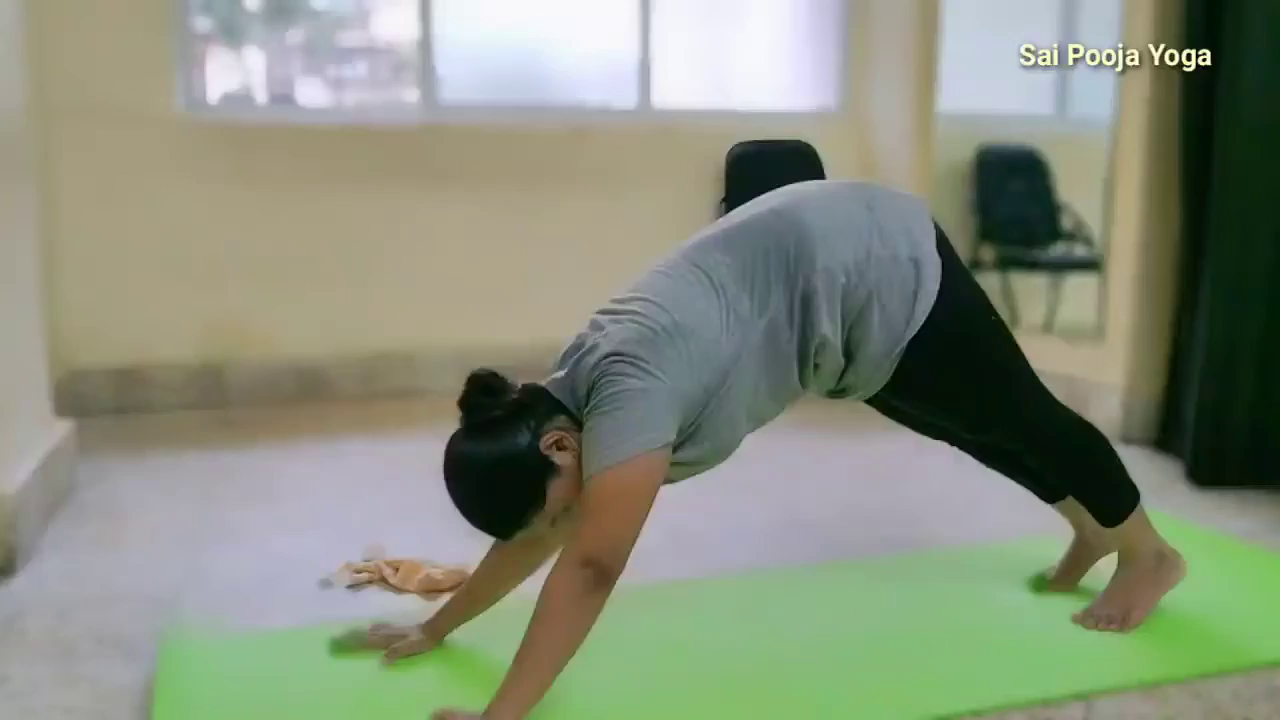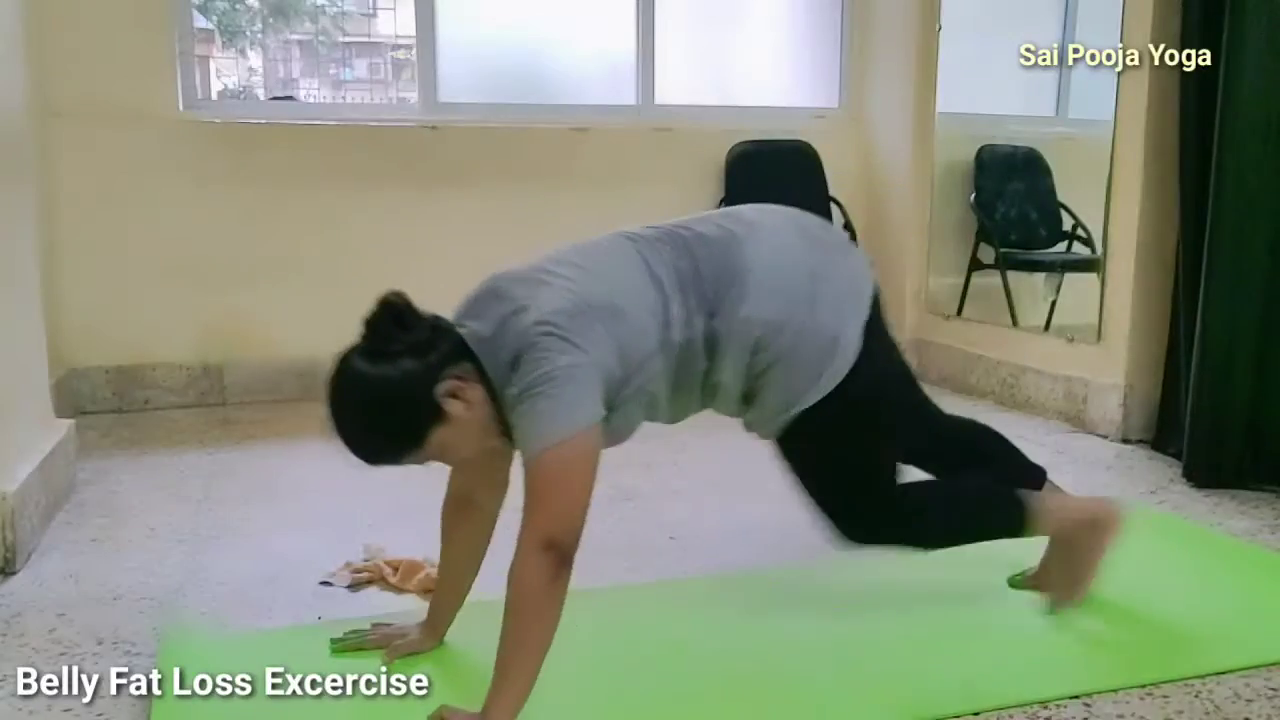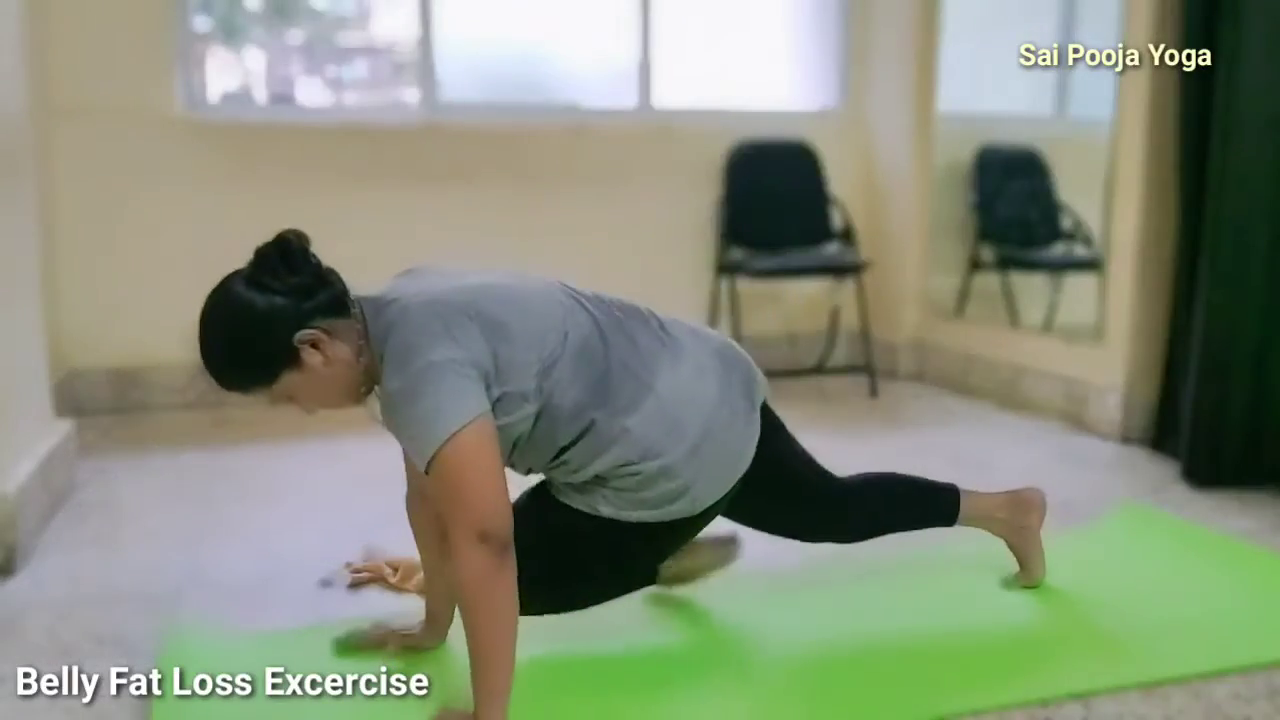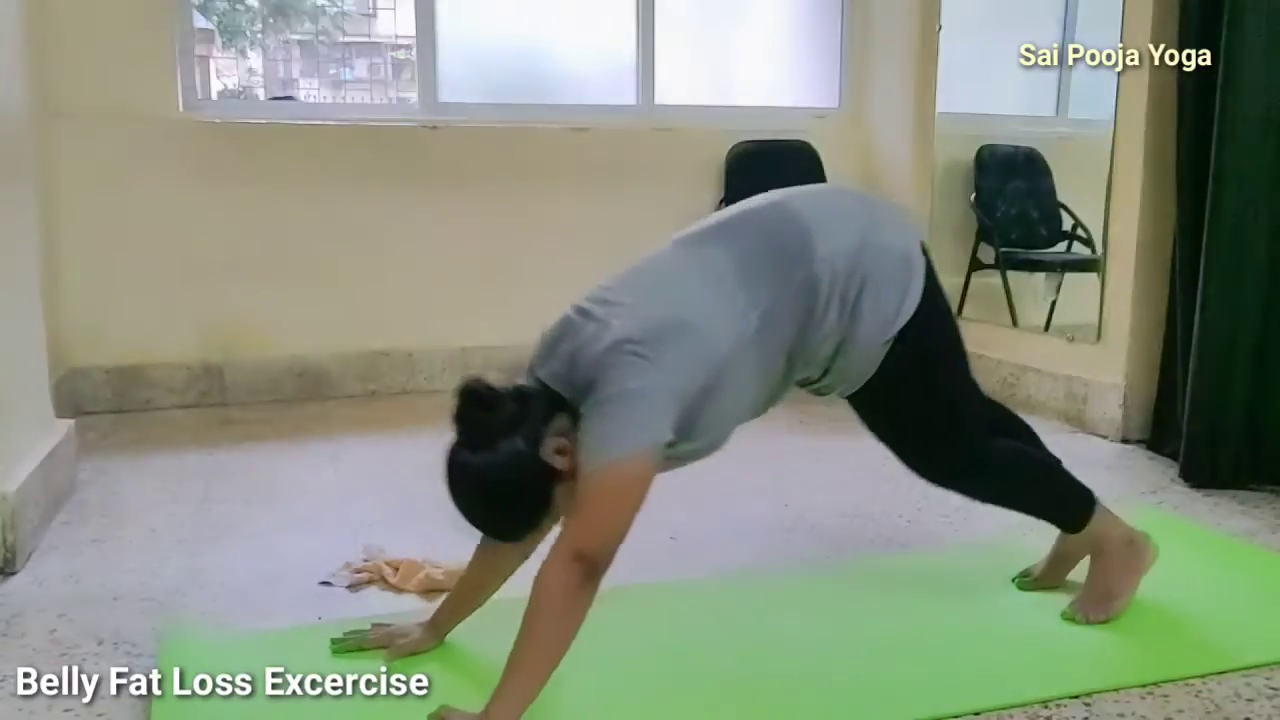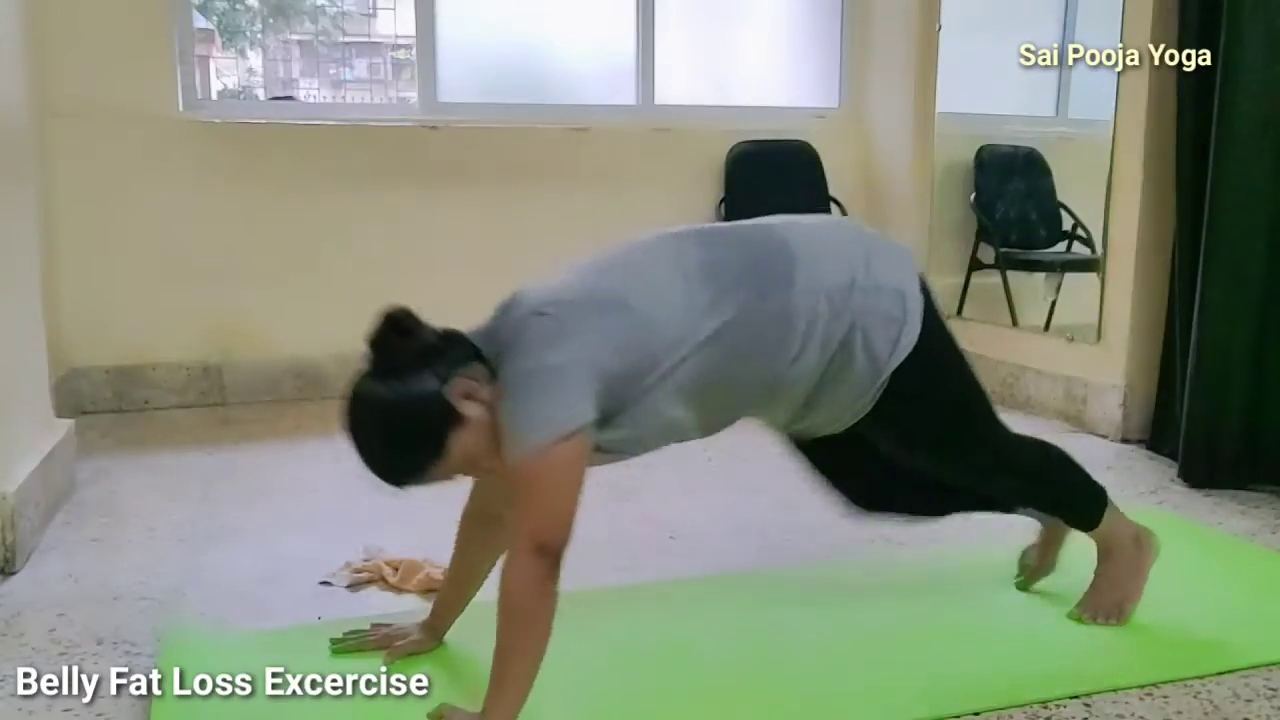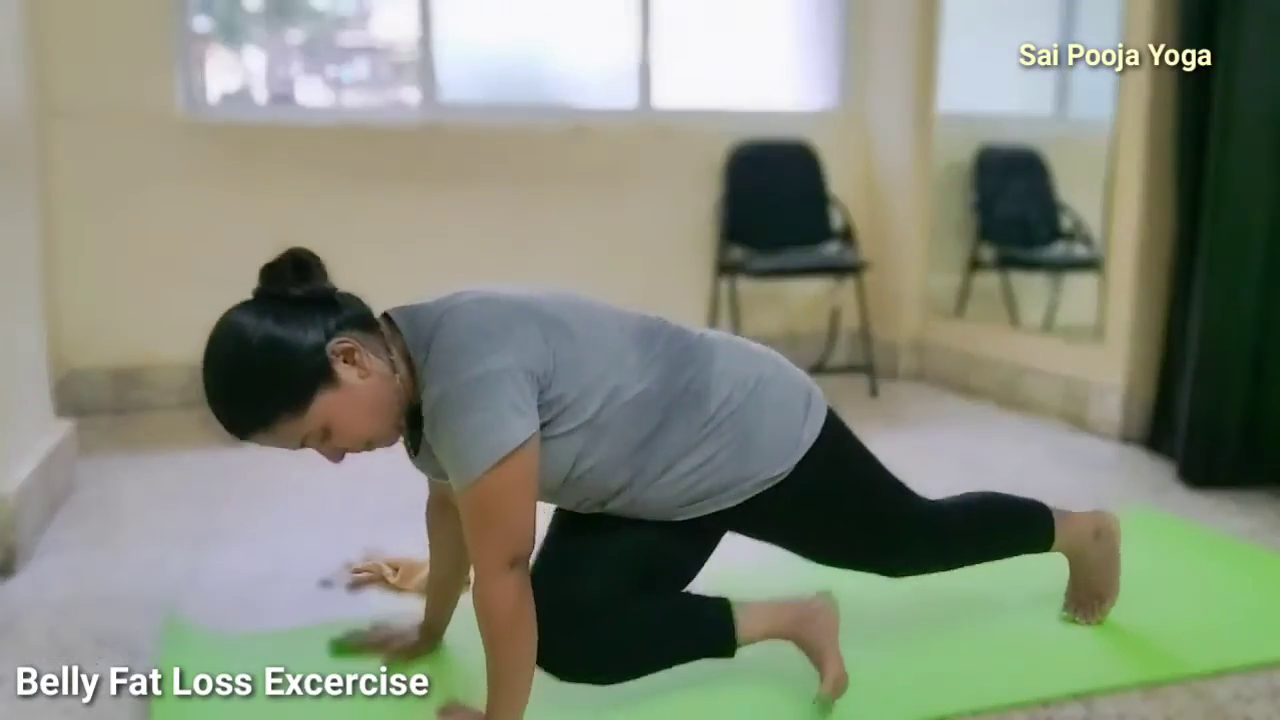
dt=0.7s
person 1, frame 1
left shoulder: (628, 396)
right shoulder: (562, 404)
left elbow: (589, 568)
right elbow: (538, 535)
right wrist: (436, 627)
left hip: (881, 269)
right hip: (823, 250)
left knee: (1019, 415)
right knee: (966, 423)
left ankle: (1149, 555)
right ankle: (1095, 527)
person 1, frame 2
left shoulder: (545, 369)
right shoulder: (468, 348)
left elbow: (547, 549)
right elbow: (471, 500)
right wrist: (431, 627)
left hip: (798, 316)
right hip: (770, 266)
left knee: (864, 513)
right knee: (917, 430)
left ankle: (1074, 518)
right ankle: (1054, 507)
person 1, frame 3
left shoulder: (419, 366)
right shoulder: (394, 322)
left elbow: (483, 543)
right elbow: (430, 496)
right wrist: (434, 624)
left hip: (678, 442)
right hip: (701, 388)
left knee: (535, 572)
right knee: (826, 508)
left ankle: (680, 555)
right ankle: (1008, 508)
person 1, frame 4
left shoulder: (625, 395)
right shoulder: (549, 393)
left elbow: (578, 563)
right elbow: (520, 522)
right wrist: (434, 627)
left hip: (862, 275)
right hip: (807, 257)
left knee: (952, 448)
right knee: (957, 420)
left ankle: (1116, 540)
right ankle: (1075, 532)
person 1, frame 5
left shoulder: (539, 371)
right shoulder: (491, 363)
left elbow: (536, 552)
right elbow: (492, 509)
right wrist: (433, 627)
left hip: (854, 313)
right hip: (790, 355)
left knee: (979, 452)
right knee: (874, 489)
left ankle: (1122, 539)
right ankle: (1046, 510)
person 1, frame 6
left shoulder: (467, 373)
right shoulder: (405, 366)
left elbow: (504, 569)
right elbow: (450, 508)
right wrist: (429, 631)
left hip: (754, 438)
right hip: (652, 476)
left knee: (907, 537)
right knee: (568, 639)
left ankle: (1081, 531)
right ankle: (787, 621)
